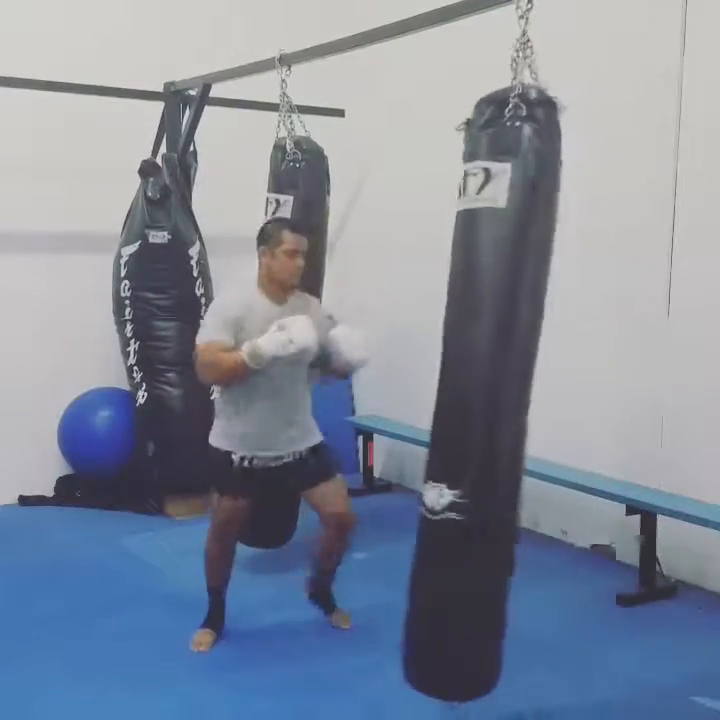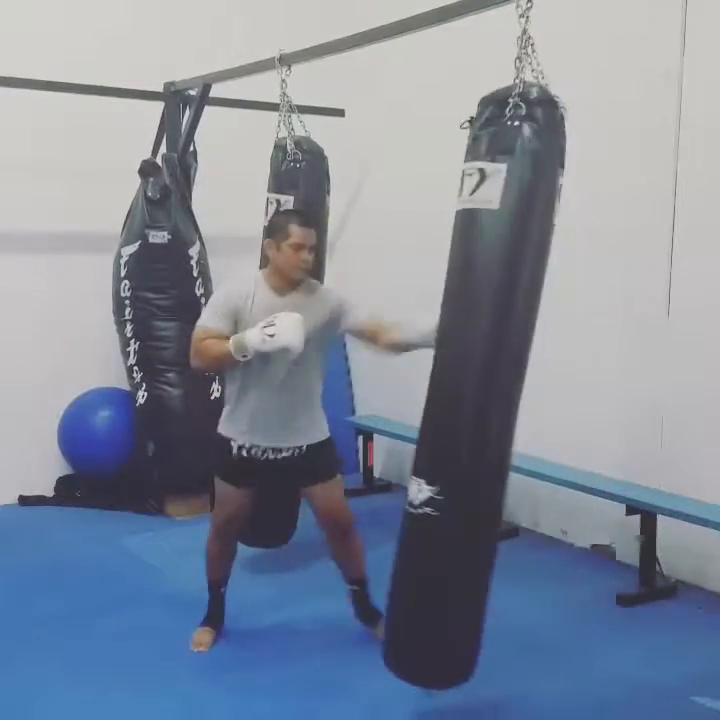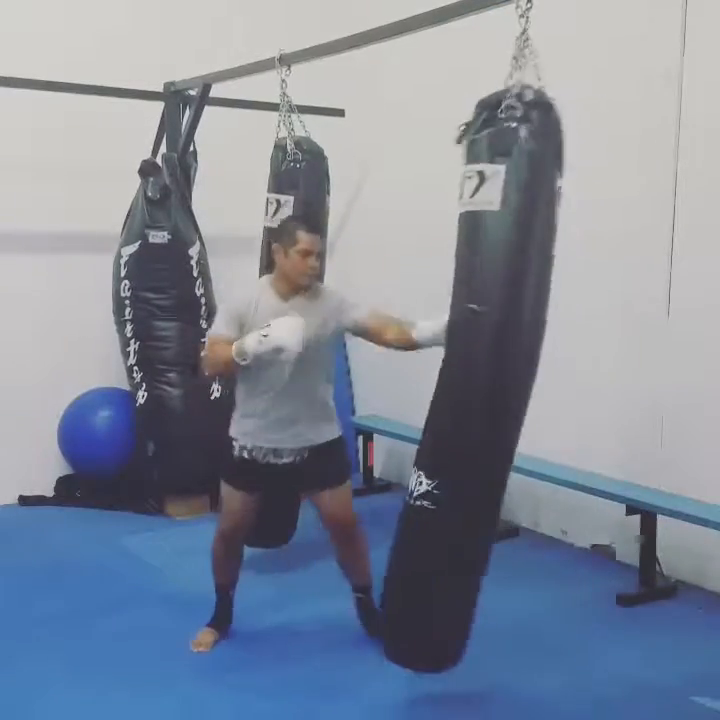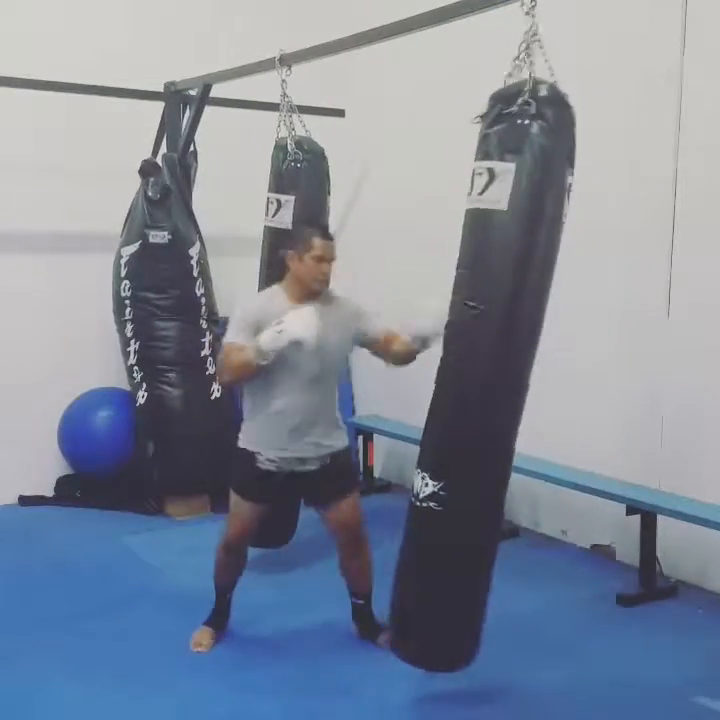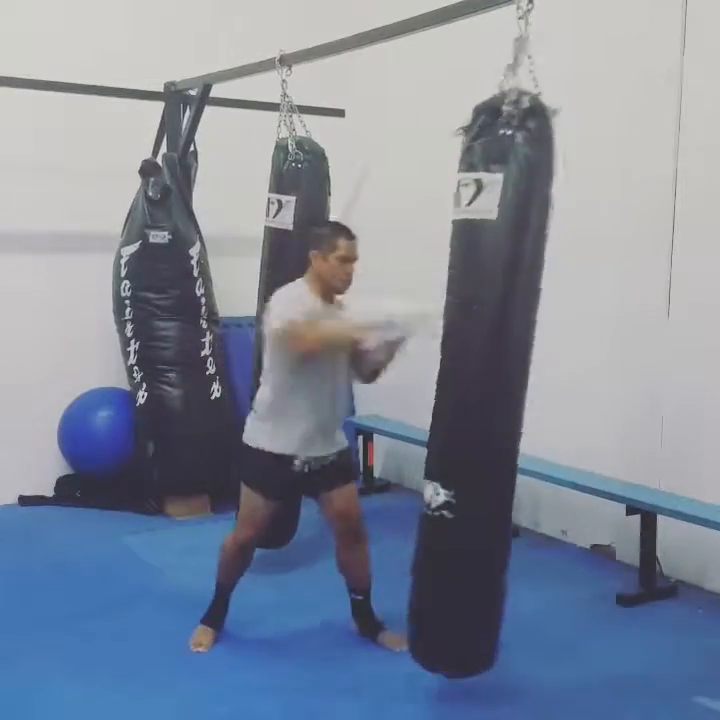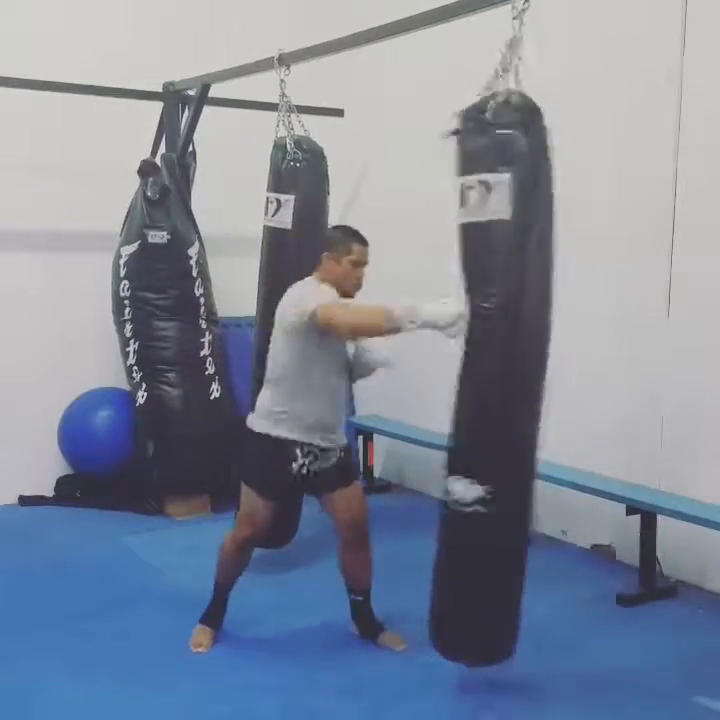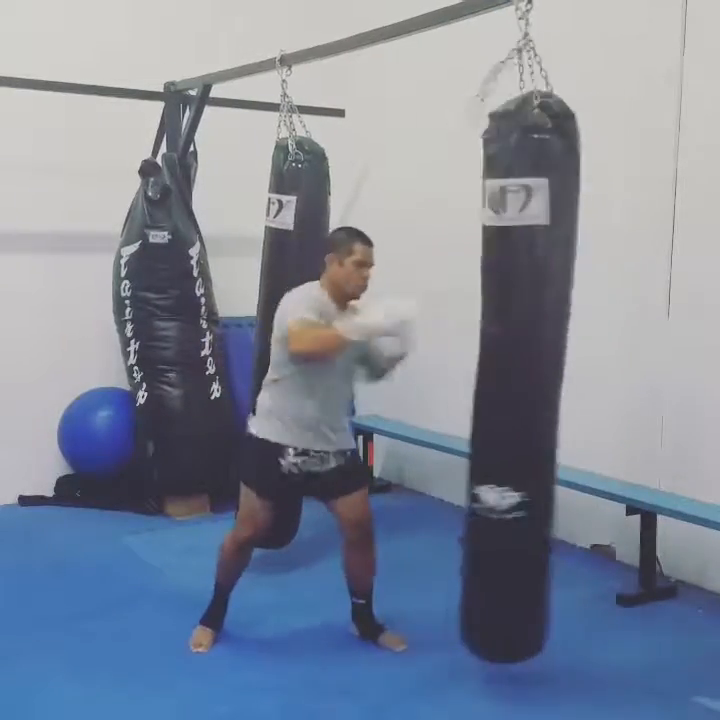
dt=0.1s
person 1, frame 1
left shoulder: (311, 309)
right shoulder: (230, 306)
left elbow: (334, 365)
right elbow: (209, 370)
left wrist: (348, 357)
right wrist: (267, 346)
left hip: (299, 441)
right hip: (238, 445)
left knee: (341, 517)
right knee: (225, 533)
left ankle: (320, 589)
right ankle: (215, 615)
person 1, frame 2
left shoulder: (326, 299)
right shoulder: (233, 295)
left elbow: (377, 333)
right elbow: (200, 356)
left wrist: (417, 336)
right wrist: (249, 343)
left hip: (307, 437)
right hip: (245, 436)
left knee: (340, 521)
right knee: (224, 527)
left ankle: (366, 606)
right ankle: (215, 614)
person 1, frame 3
left shoulder: (332, 302)
right shoulder: (242, 304)
left elbow: (386, 331)
right elbow: (213, 364)
left wrist: (431, 332)
right wrist: (250, 346)
left hip: (316, 441)
right hip: (253, 440)
left knee: (345, 527)
right knee: (231, 531)
left ankle: (370, 613)
right ankle: (220, 616)
person 1, frame 4
left shoulder: (342, 311)
right shoulder: (256, 310)
left elbow: (393, 349)
right elbow: (228, 372)
left wrist: (421, 338)
right wrist: (269, 345)
left hip: (325, 449)
right hip: (263, 449)
left knee: (352, 533)
right knee: (236, 538)
left ankle: (365, 619)
right ankle: (218, 616)
person 1, frame 5
left shoulder: (341, 311)
right shoulder: (289, 300)
left elbow: (366, 373)
right elbow: (303, 345)
left wrist: (385, 345)
right wrist: (358, 328)
left hip: (330, 443)
right hip: (274, 445)
left knee: (352, 526)
right knee: (247, 537)
left ankle: (365, 618)
right ankle: (216, 613)
person 1, frame 6
left shoulder: (345, 306)
right shoulder: (306, 295)
right elbow: (348, 322)
left wrist: (363, 361)
right wrist: (421, 314)
left hip: (327, 441)
right hip: (278, 439)
left knee: (355, 527)
right knee: (249, 534)
left ankle: (365, 618)
right ankle: (214, 614)
person 1, frame 7
left shoulder: (356, 313)
right shoulder: (304, 300)
left elbow: (374, 369)
right elbow: (303, 346)
left wrist: (391, 349)
right wrist: (364, 327)
left hip: (333, 445)
right hip: (277, 442)
left knee: (360, 529)
right knee: (248, 535)
left ankle: (365, 620)
right ankle: (214, 614)
